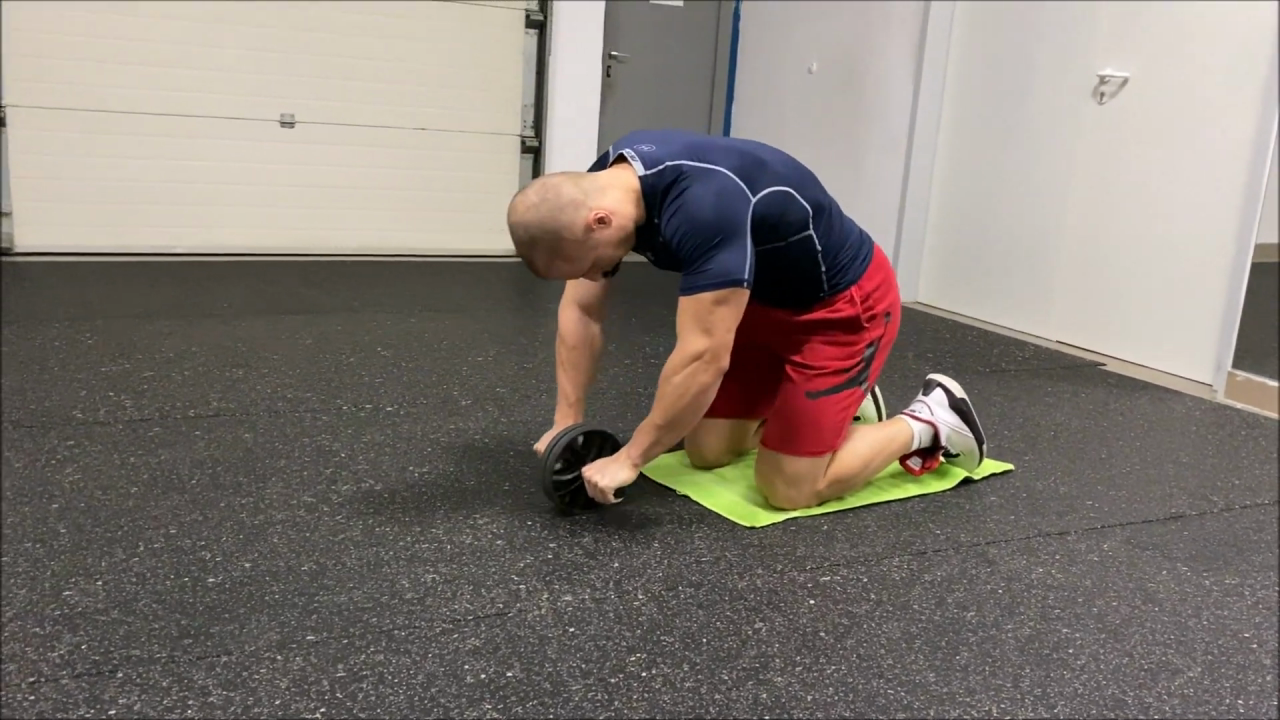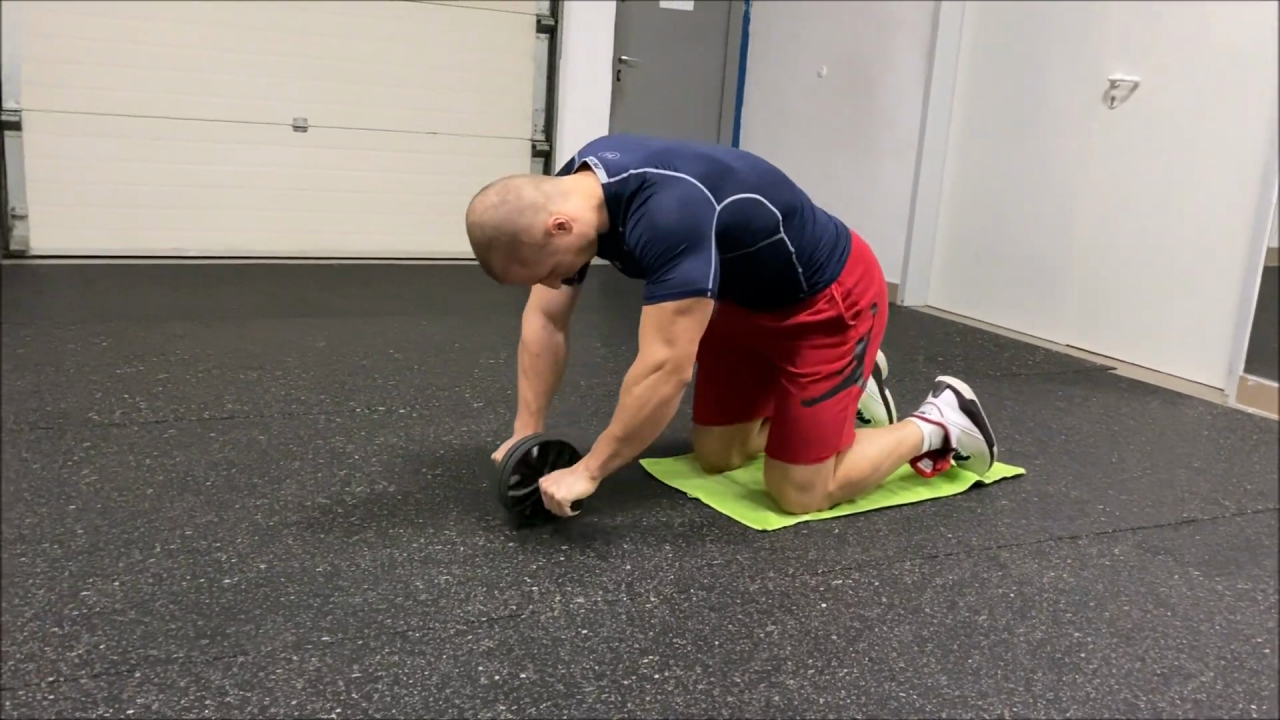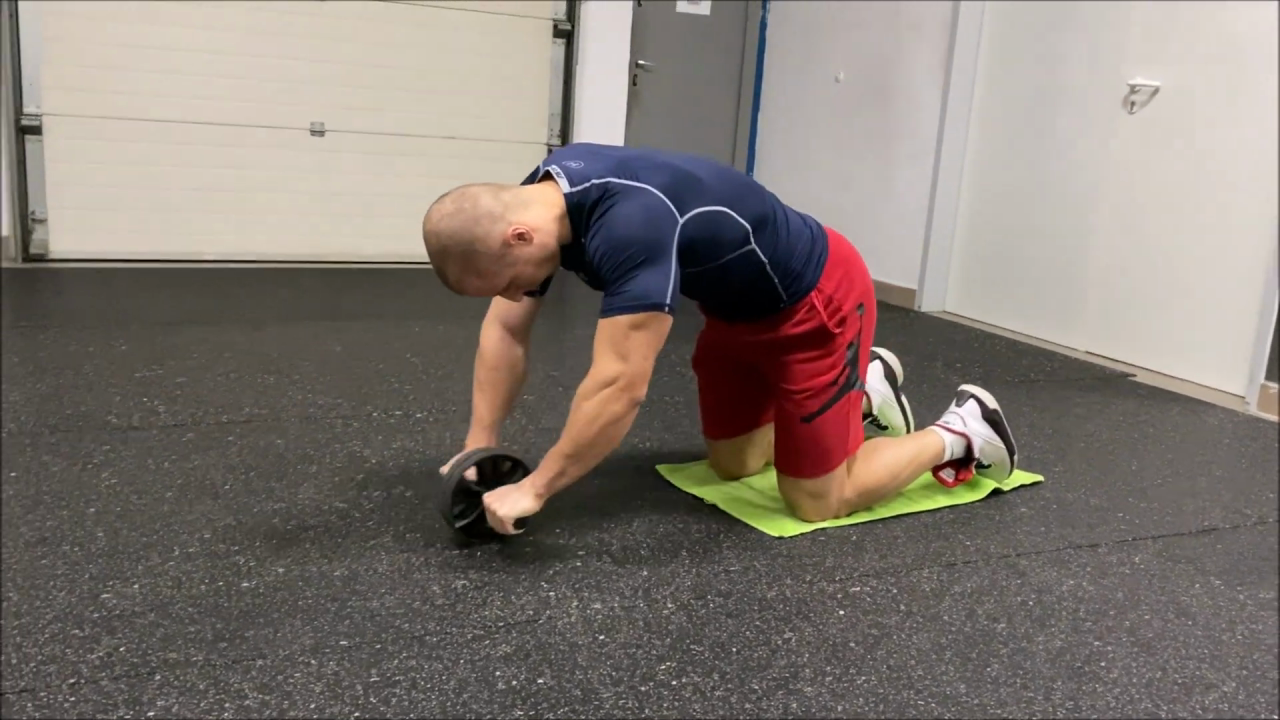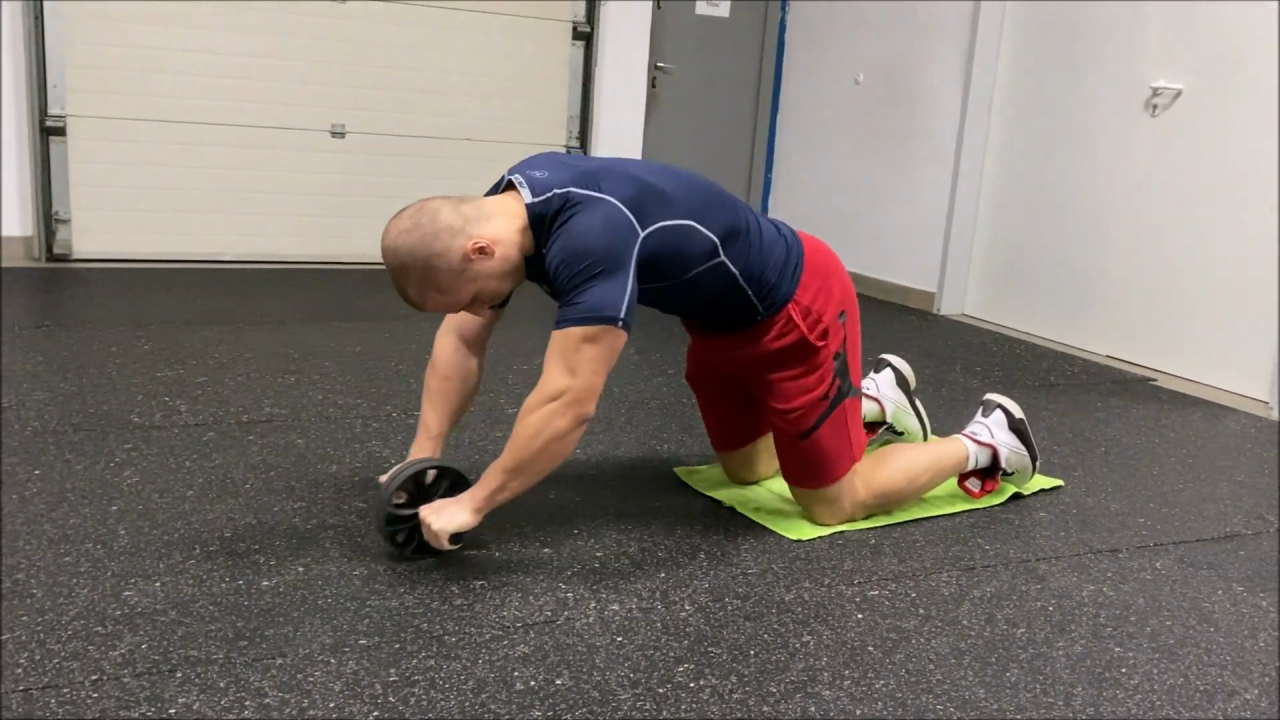
dt=0.2s
person 1, frame 1
left shoulder: (704, 206)
right shoulder: (599, 188)
left elbow: (704, 358)
right elbow: (580, 313)
left wrist: (629, 459)
right wrist: (565, 422)
left hip: (843, 304)
right hip: (765, 298)
left knee: (788, 488)
right knee: (707, 453)
left ankle: (925, 422)
right ankle: (829, 396)
person 1, frame 2
left shoulder: (668, 214)
right shoulder: (568, 191)
left elbow: (667, 369)
right elbow: (544, 321)
left wrist: (588, 472)
right wrist: (526, 432)
left hip: (831, 299)
right hip: (750, 296)
left knee: (798, 493)
right knee: (715, 456)
left ankle: (936, 425)
right ankle: (849, 392)
person 1, frame 3
left shoulder: (630, 226)
right shoulder: (535, 202)
left elbow: (620, 386)
right elbow: (504, 333)
left wrist: (533, 490)
right wrist: (478, 447)
left hip: (817, 302)
right hip: (739, 303)
left knee: (815, 502)
right knee: (732, 463)
left ankle: (957, 434)
right ankle: (861, 393)
person 1, frame 4
left shoulder: (590, 238)
right shoulder: (503, 210)
left elbow: (569, 403)
right elbow: (459, 344)
left wrist: (472, 506)
right wrist: (423, 456)
left hip: (798, 311)
right hip: (726, 313)
left knee: (831, 503)
right knee: (744, 468)
left ankle: (982, 443)
right ankle: (873, 398)
